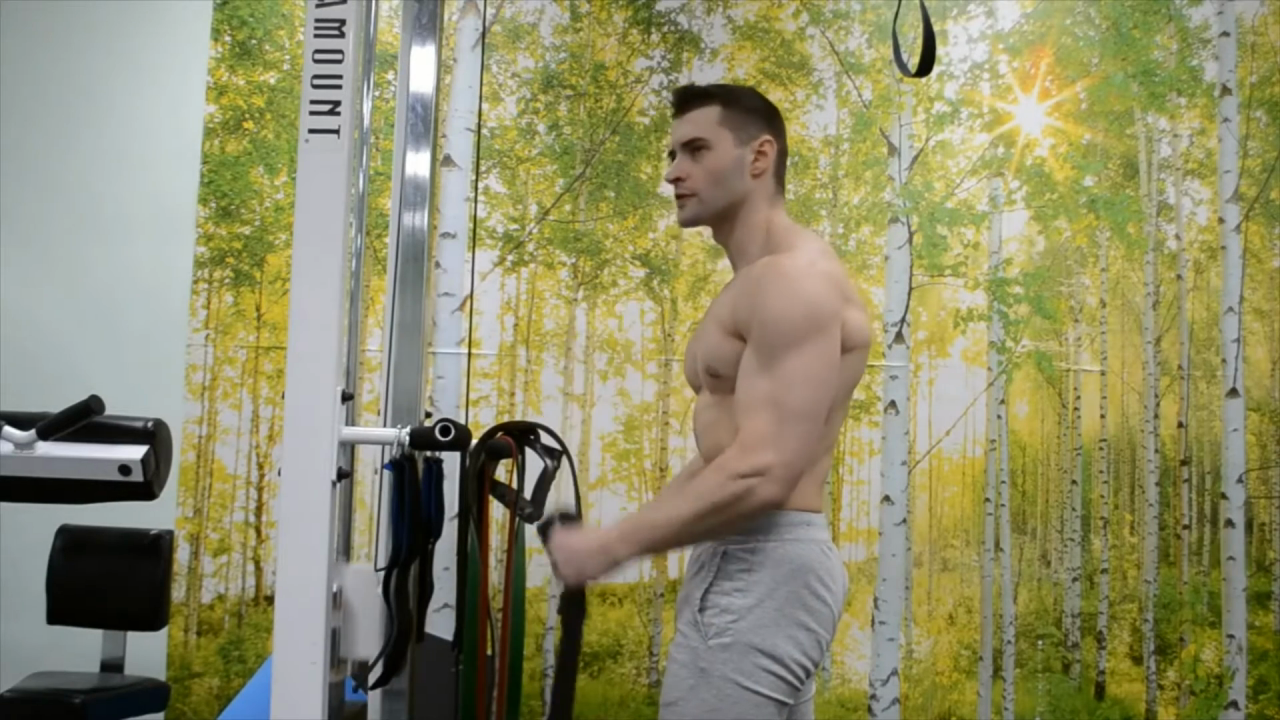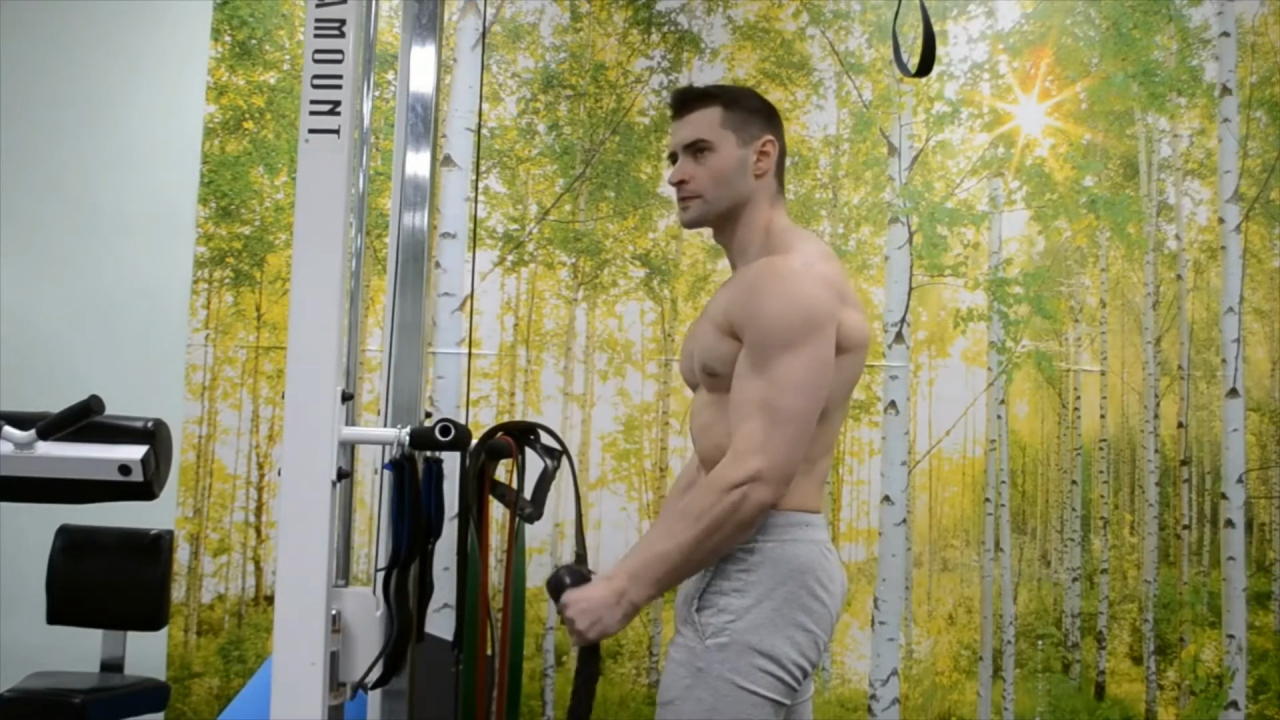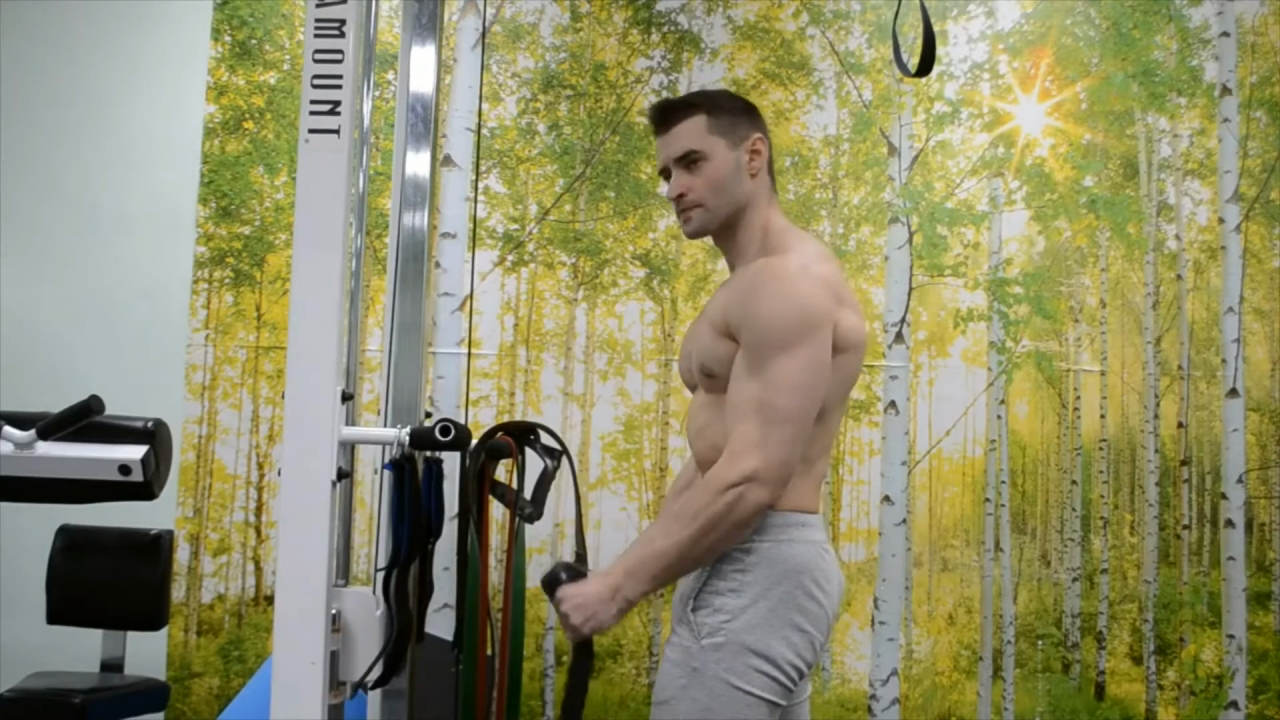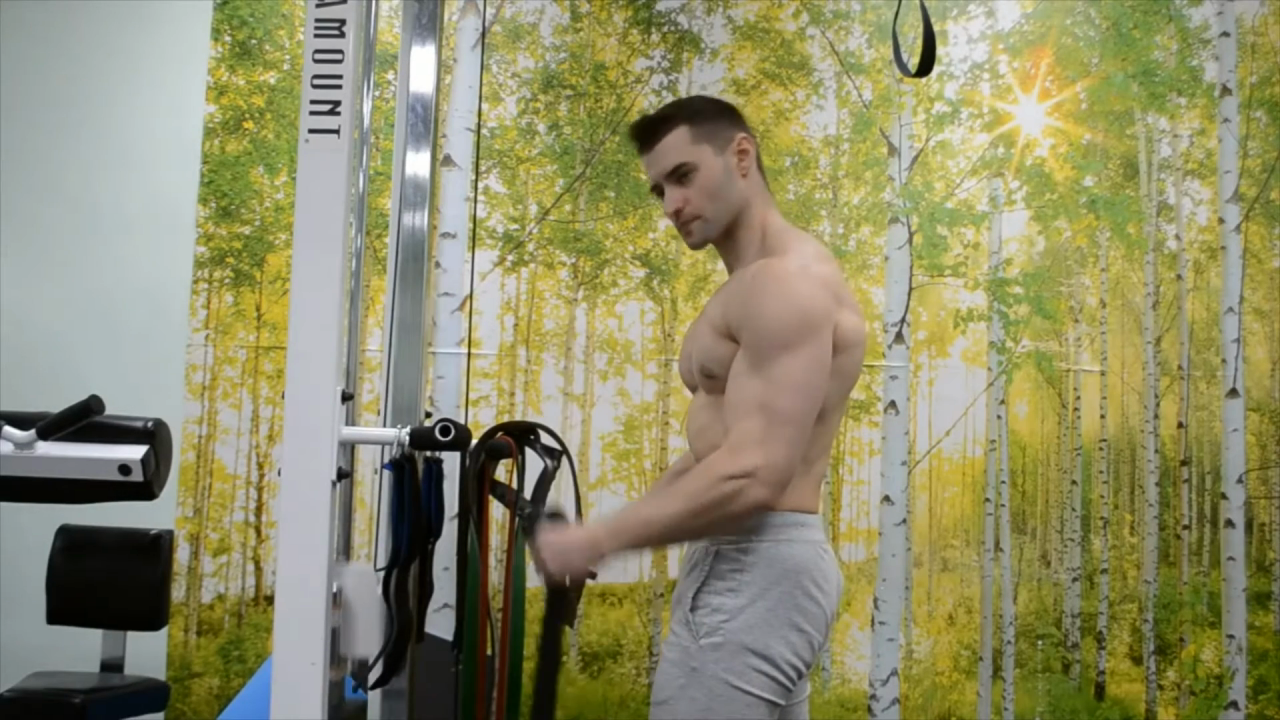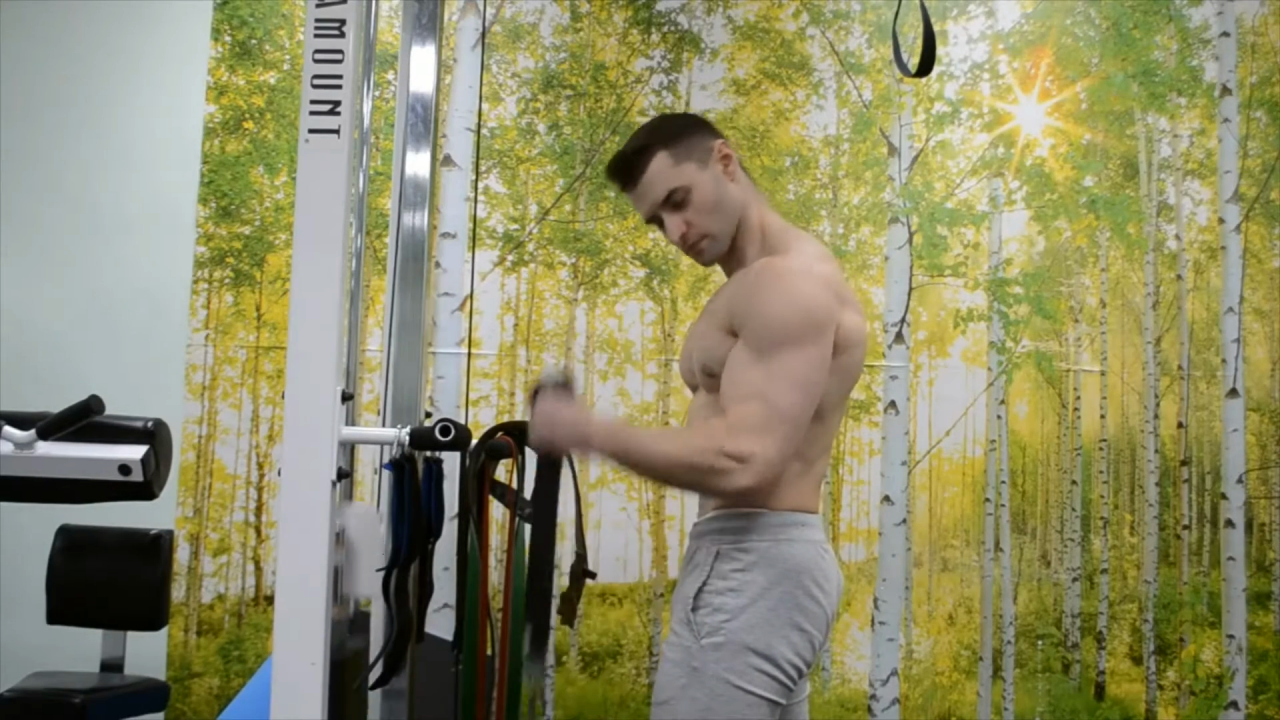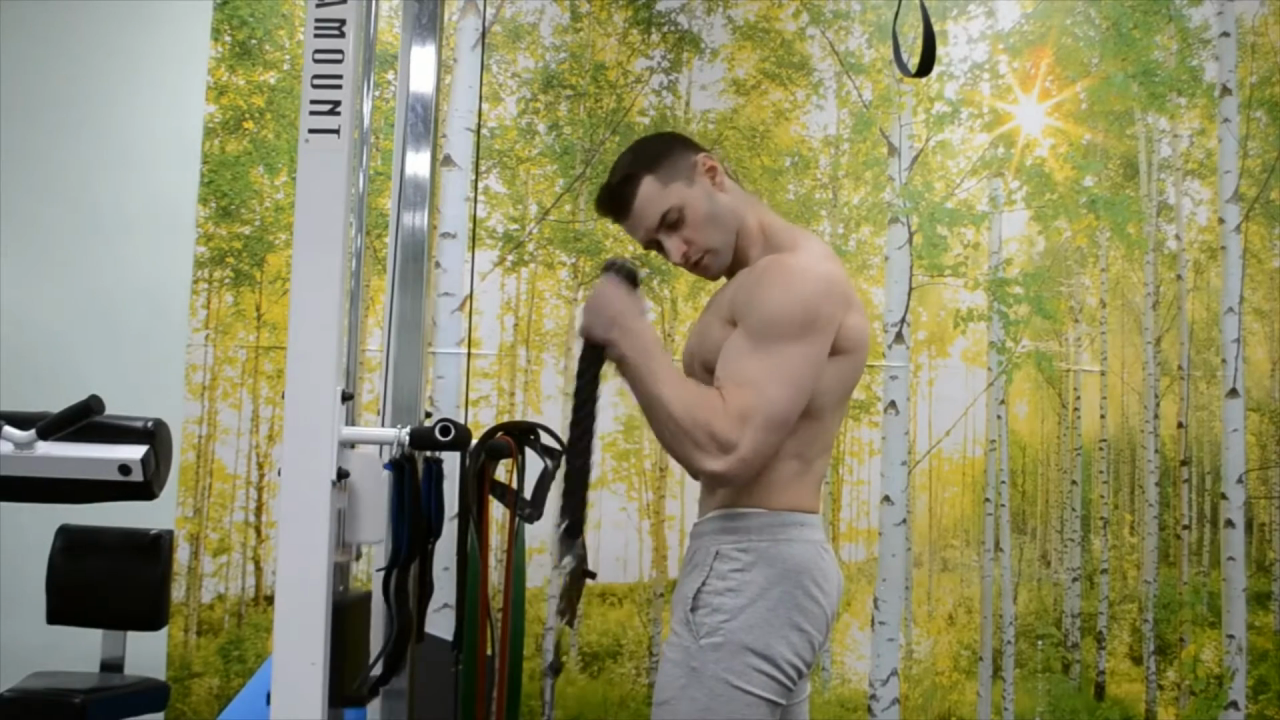
dt=0.2s
person 1, frame 1
left shoulder: (793, 278)
right shoulder: (758, 286)
left elbow: (762, 473)
left wrist: (611, 543)
right wrist: (624, 538)
left hip: (760, 570)
right hip: (761, 565)
person 1, frame 2
left shoulder: (791, 279)
right shoulder: (755, 285)
left elbow: (756, 478)
left wrist: (625, 589)
right wrist: (631, 574)
left hip: (759, 572)
right hip: (764, 567)
person 1, frame 3
left shoulder: (788, 279)
right shoulder: (755, 286)
left elbow: (752, 479)
left wrist: (618, 586)
right wrist: (628, 569)
left hip: (756, 573)
right hip: (763, 568)
person 1, frame 4
left shoulder: (787, 281)
right shoulder: (756, 286)
left elbow: (751, 474)
left wrist: (599, 538)
right wrist: (613, 529)
left hip: (753, 570)
right hip: (761, 564)
person 1, frame 5
left shoulder: (791, 279)
right shoulder: (758, 286)
left elbow: (742, 462)
right elbow: (708, 454)
left wrist: (592, 431)
right wrist: (606, 431)
left hip: (755, 569)
right hip: (760, 564)
person 1, frame 6
left shoulder: (795, 277)
right shoulder: (758, 286)
left elbow: (724, 450)
right elbow: (710, 450)
left wrist: (633, 336)
right wrist: (627, 353)
left hip: (754, 569)
right hip: (760, 563)
